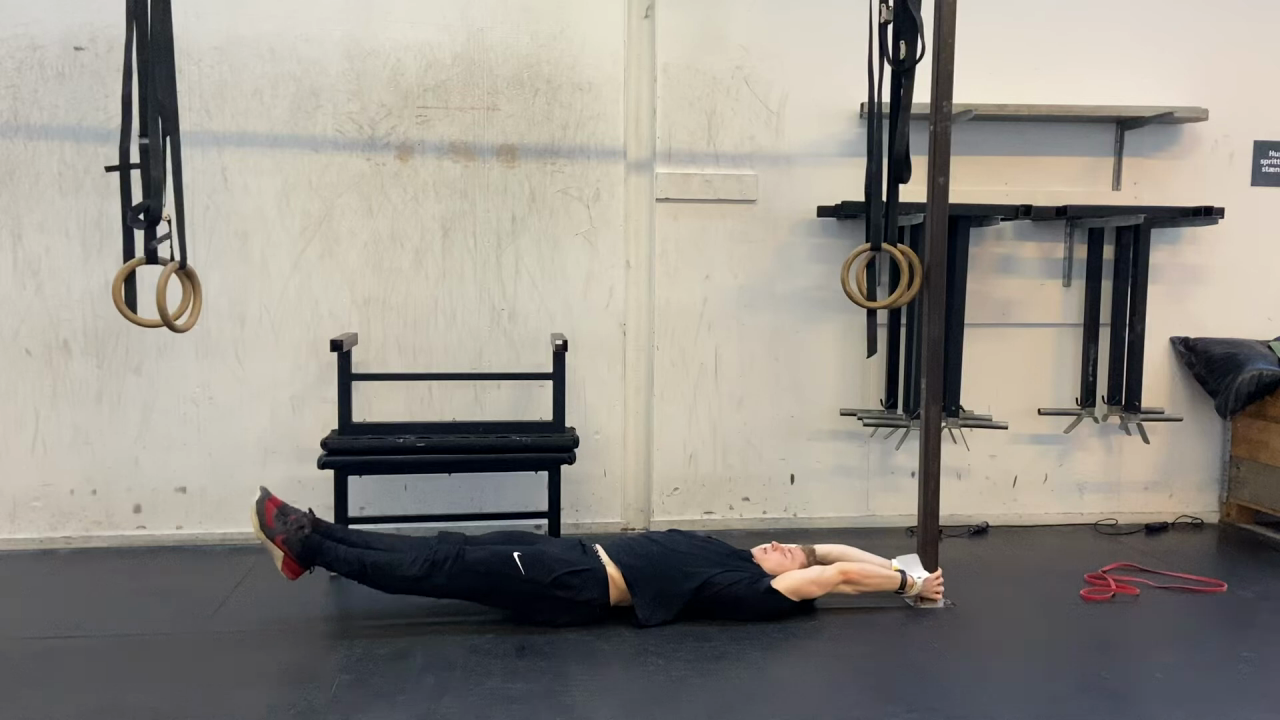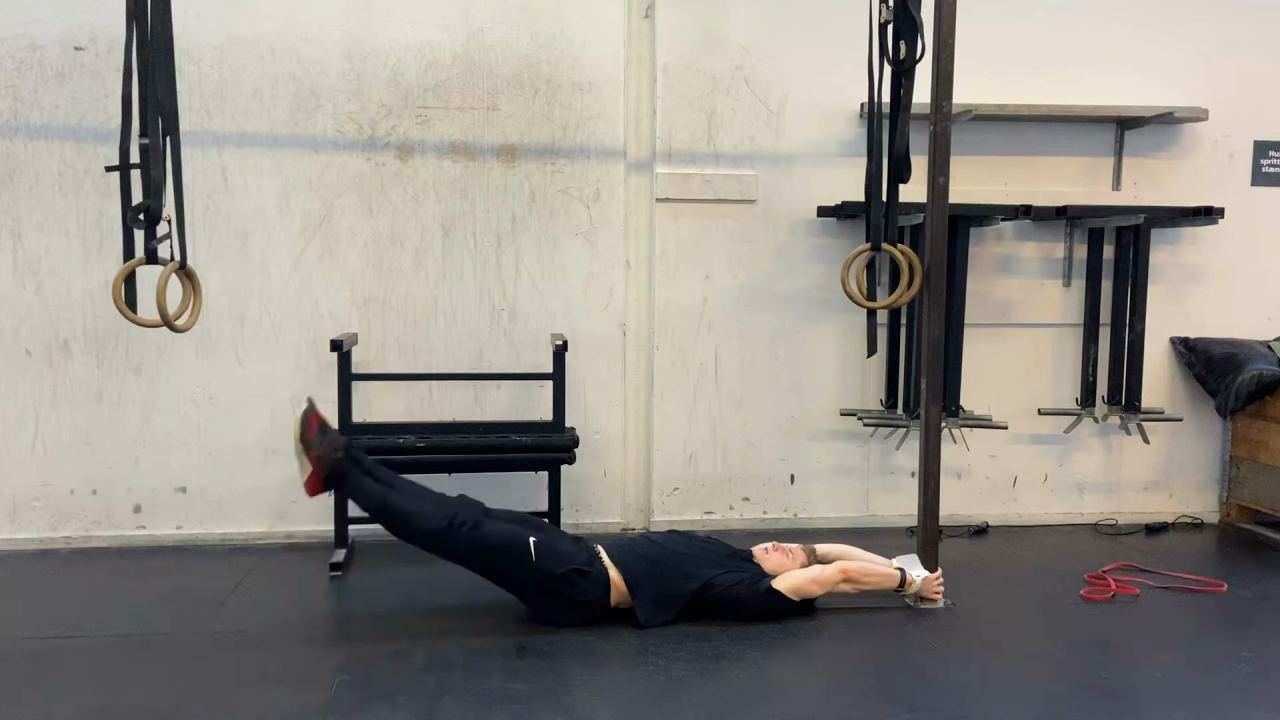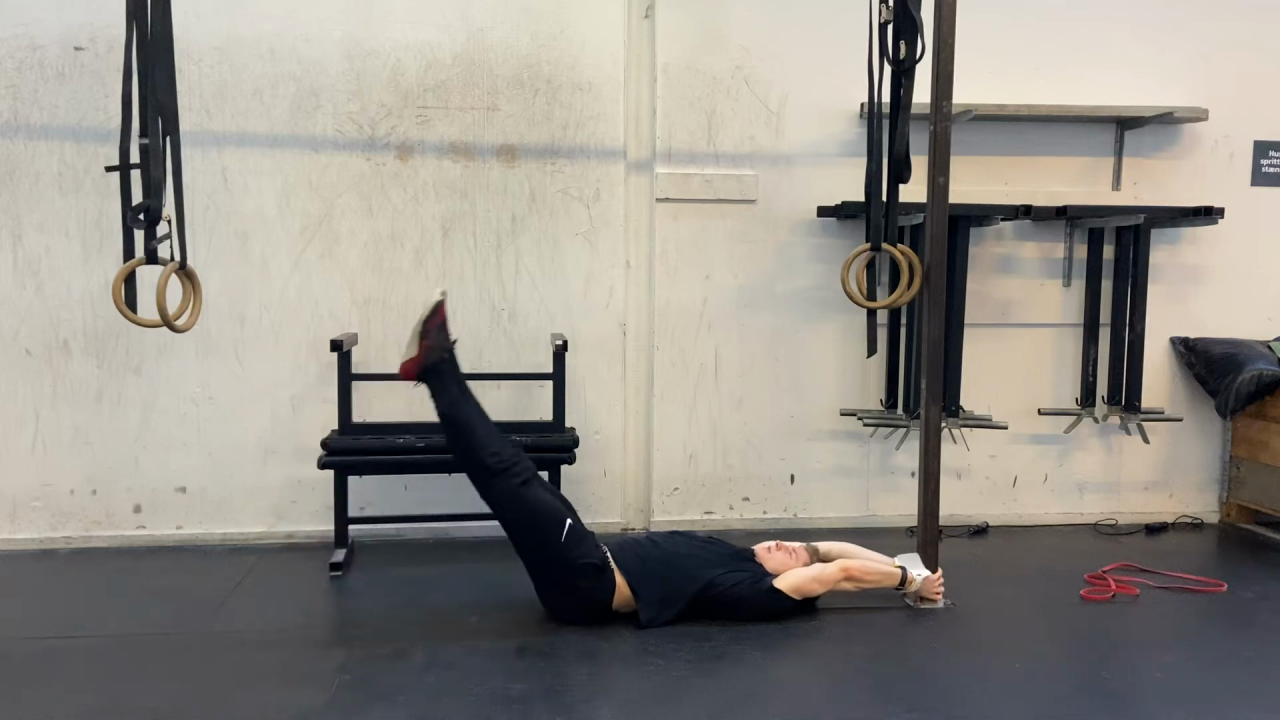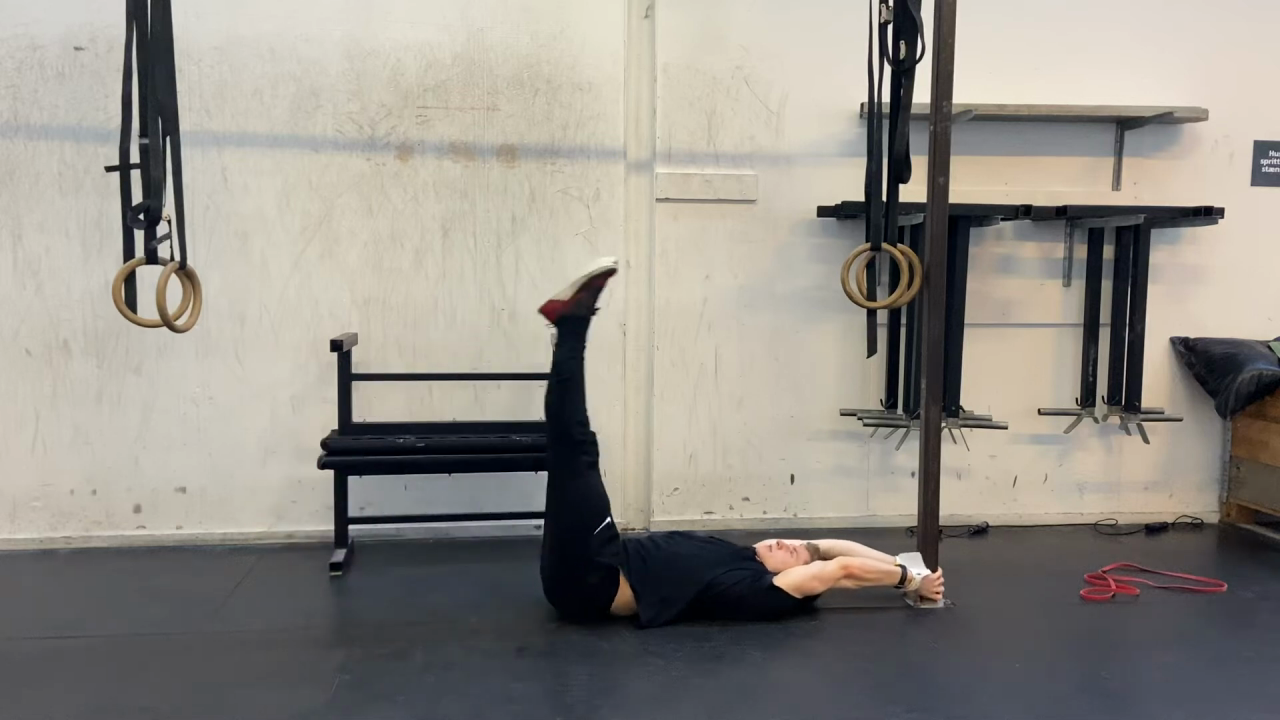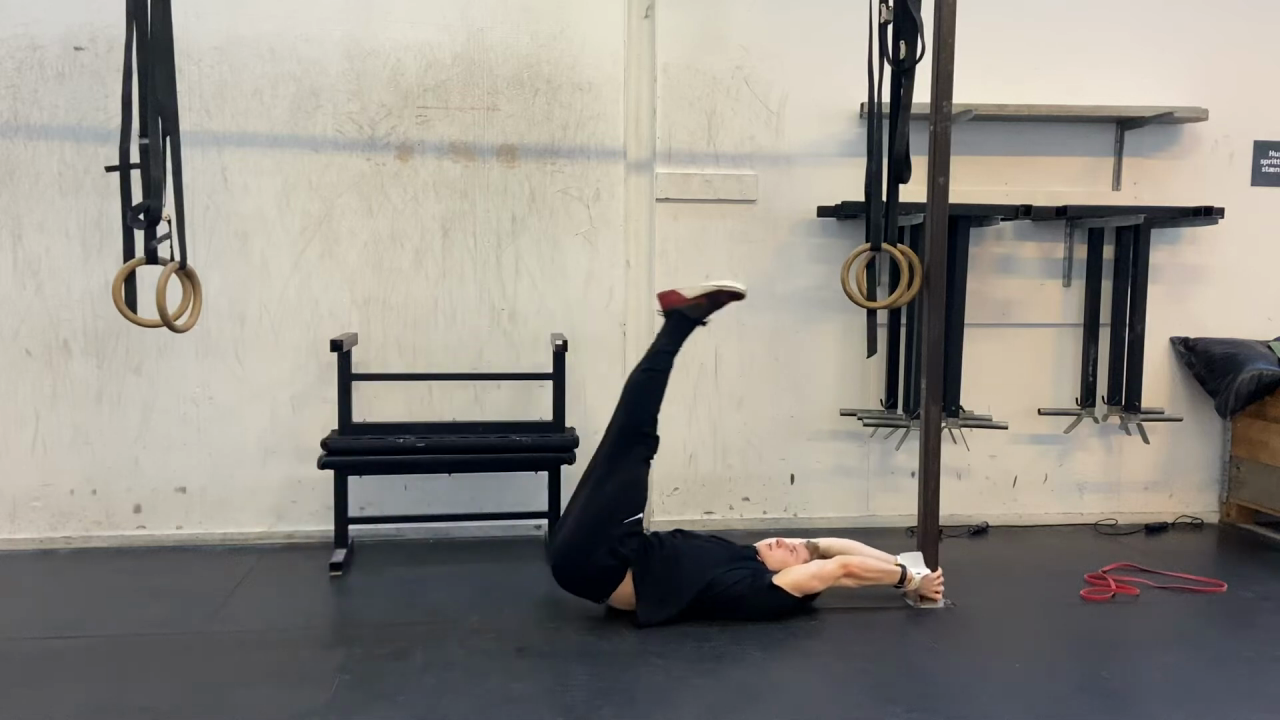
dt=0.3s
person 1, frame 1
left shoulder: (759, 593)
right shoulder: (744, 562)
left elbow: (837, 572)
right elbow: (834, 548)
left wrist: (907, 581)
right wrist: (900, 566)
left hip: (578, 589)
right hip: (586, 557)
left knee: (454, 566)
right knee: (459, 550)
left ankle: (310, 545)
right ankle: (313, 539)
person 1, frame 2
left shoulder: (761, 596)
right shoulder: (742, 565)
left elbow: (834, 571)
right elbow: (836, 551)
left wrist: (908, 584)
right wrist: (901, 568)
left hip: (578, 588)
right hip: (585, 559)
left knee: (465, 532)
right knee: (472, 520)
left ankle: (341, 469)
right ankle: (342, 464)
person 1, frame 3
left shoulder: (764, 594)
right shoulder: (746, 560)
left elbow: (841, 571)
right elbow: (839, 550)
left wrist: (909, 578)
right wrist: (903, 566)
left hip: (587, 586)
right hip: (605, 562)
left knee: (516, 479)
right knee: (517, 478)
left ankle: (438, 369)
person 1, frame 4
left shoulder: (765, 592)
right shoulder: (745, 560)
left elbow: (842, 567)
left wrist: (912, 579)
left hip: (585, 584)
left knee: (575, 453)
left ankle: (572, 322)
person 1, frame 5
left shoulder: (763, 592)
right shoulder: (747, 560)
left elbow: (843, 567)
right elbow: (834, 546)
left wrist: (910, 578)
left knee: (632, 445)
